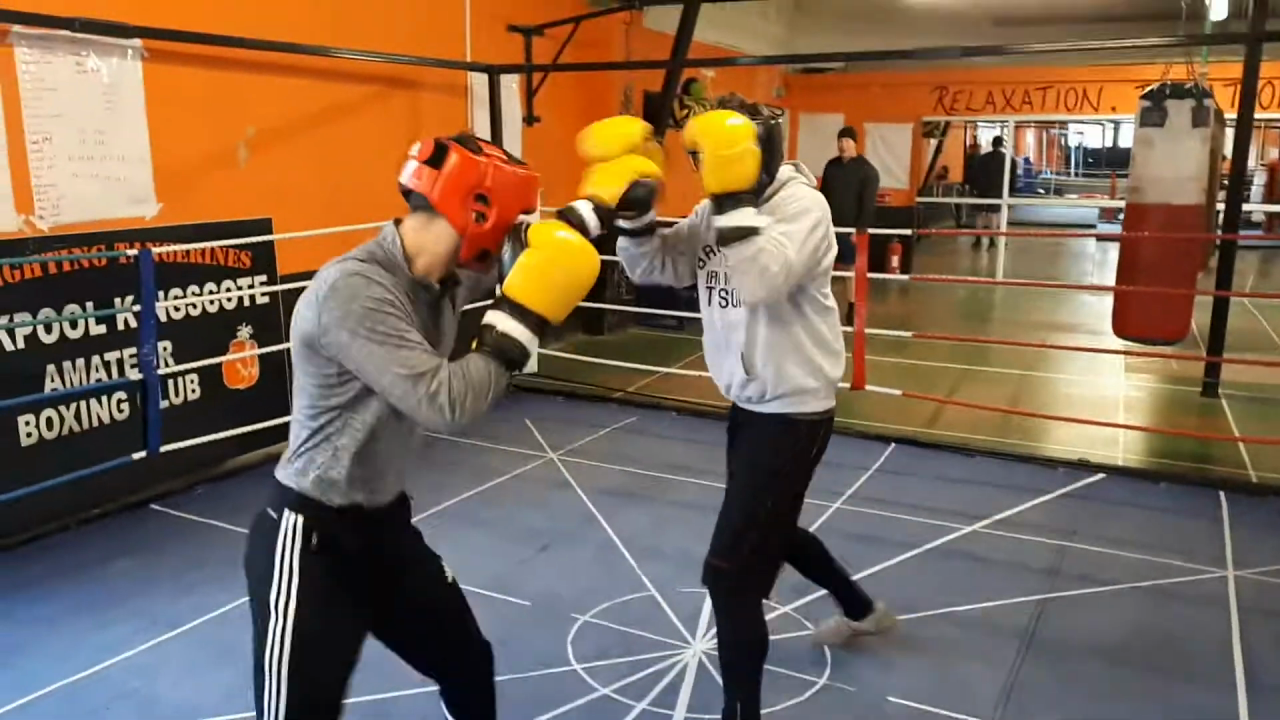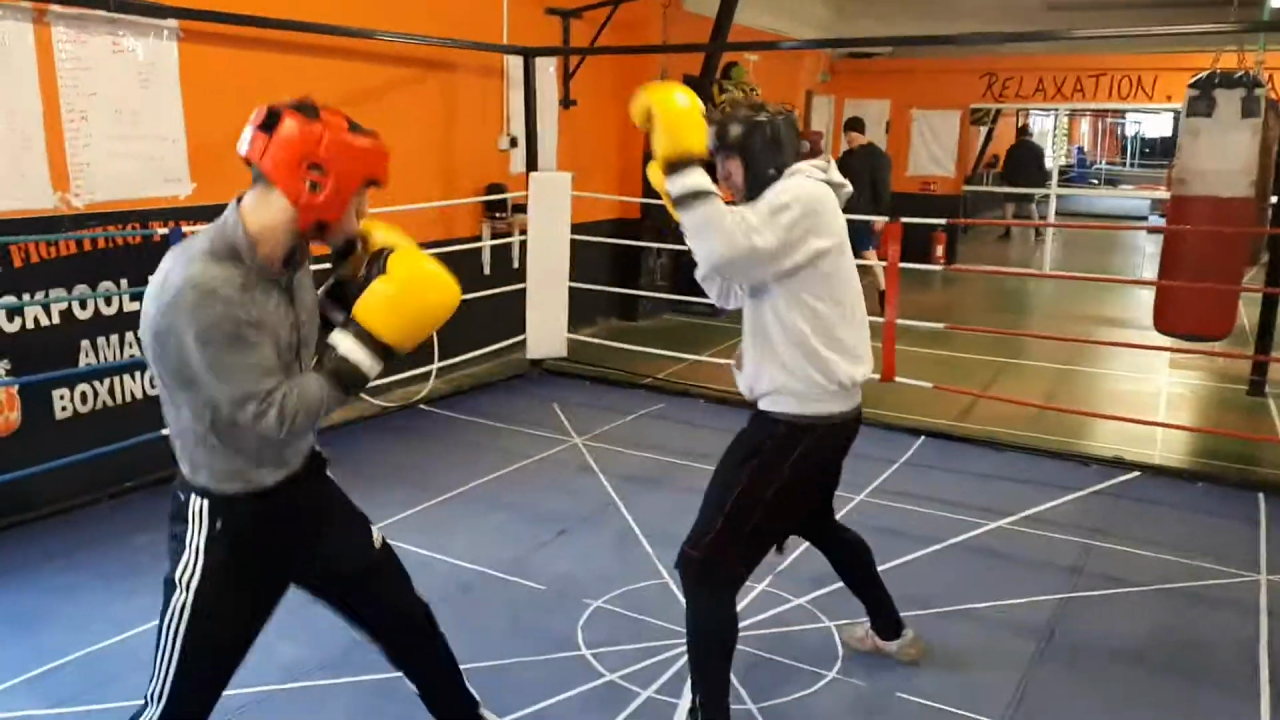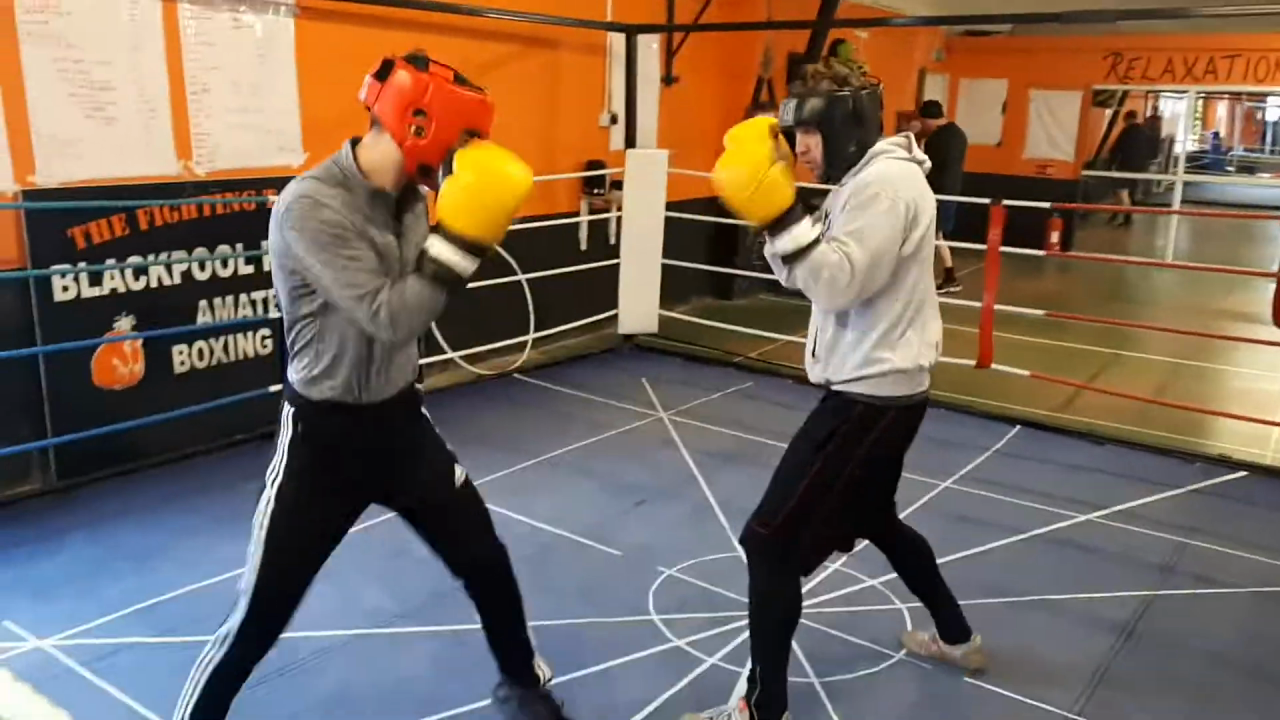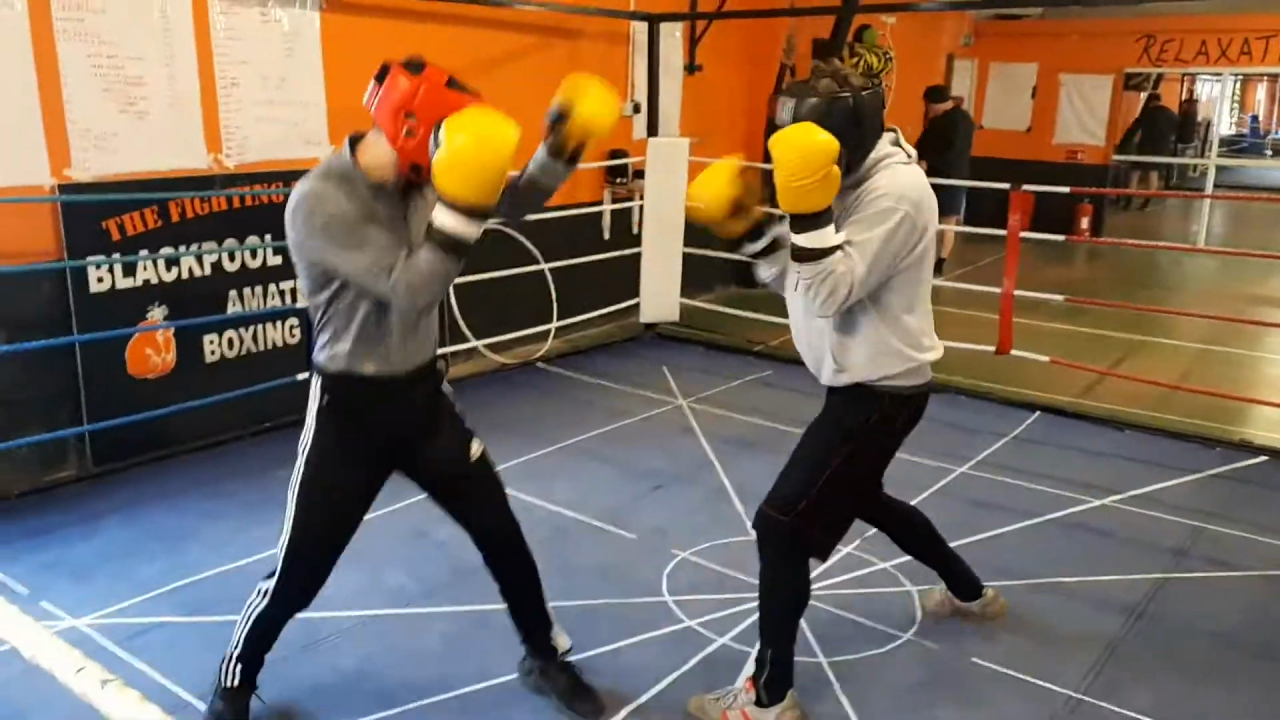
dt=0.5s
person 1, frame 1
left shoulder: (801, 205)
right shoulder: (719, 211)
left elbow: (761, 282)
right elbow: (653, 267)
left wrist: (731, 195)
right wrist: (629, 205)
left hip: (792, 412)
right hip: (754, 405)
left knee: (730, 572)
right knee: (770, 528)
right ankle: (860, 610)
person 1, frame 2
left shoulder: (803, 198)
right shoulder: (784, 201)
left elbow: (726, 250)
right elbow: (726, 288)
left wrist: (680, 162)
right wrist: (701, 199)
left hip: (801, 415)
right hip: (827, 405)
left knee: (704, 565)
right knee: (811, 519)
right ankle: (892, 632)
person 1, frame 3
left shoulder: (887, 182)
right shoulder: (864, 183)
left elbow: (840, 283)
right elbow: (805, 275)
left wrist: (776, 212)
right wrist: (770, 198)
left hip: (869, 396)
right hip: (886, 390)
left knee: (769, 541)
right knee: (874, 519)
right ankle: (955, 637)
person 1, frame 4
left shoulder: (896, 191)
right shoulder: (842, 180)
left elbow: (831, 290)
right elbow: (789, 276)
left wrist: (807, 206)
right wrist: (741, 221)
left hip: (880, 389)
right hip: (864, 377)
left knee: (781, 525)
right knee: (859, 496)
right ankle: (968, 589)
person 2, frame 1
left shoulder: (438, 280)
right shoulder: (351, 288)
right elbow: (446, 404)
right wrist: (526, 313)
left hip: (382, 525)
right hip: (312, 537)
left knee: (470, 663)
person 2, frame 2
left shoulder: (285, 254)
right shoulder: (196, 286)
right elbow: (274, 419)
left wrist: (357, 282)
right wrist: (369, 340)
left hip: (305, 492)
right hip: (228, 521)
left knee: (410, 625)
person 2, frame 3
left shoulder: (411, 194)
right shoulder: (311, 204)
right elbow: (389, 318)
left wrist: (462, 225)
right wrist: (464, 236)
left hip: (399, 420)
right hip: (323, 435)
left knee: (487, 561)
right knee: (258, 619)
person 2, frame 4
left shoulder: (419, 176)
right shoulder: (317, 201)
left elbow: (515, 199)
right elbow: (408, 291)
left wrist: (563, 141)
right wrist: (459, 202)
left hip: (422, 396)
right hip: (350, 408)
left knee: (501, 537)
right knee: (297, 575)
left ankle: (545, 658)
person 3, frame 1
left shoulder: (866, 169)
right shoulder: (831, 166)
left elbow: (868, 202)
right elbow: (823, 196)
left wrist: (861, 228)
left hip: (852, 229)
left knee: (850, 269)
right knee: (832, 269)
left ankle: (851, 311)
person 3, frame 2
left shoulder: (877, 157)
right shoulder: (846, 156)
left elbow: (883, 189)
left wrist: (881, 215)
left hip: (866, 215)
right hip: (846, 214)
left knee: (868, 254)
left ankle: (883, 298)
person 3, frame 3
left shoulder: (952, 137)
right shoulder: (938, 135)
left elbow: (950, 170)
left wrist: (936, 194)
left hip: (943, 194)
right hip: (934, 192)
right knee: (936, 235)
right ankle: (951, 278)
person 3, frame 4
left shoulder: (961, 120)
right shoulder: (936, 119)
left elbow: (957, 151)
right elbow: (923, 141)
left wrist: (928, 163)
right wrist: (917, 160)
left hip: (951, 178)
right hip: (933, 175)
left knee: (947, 221)
left ankle: (939, 266)
